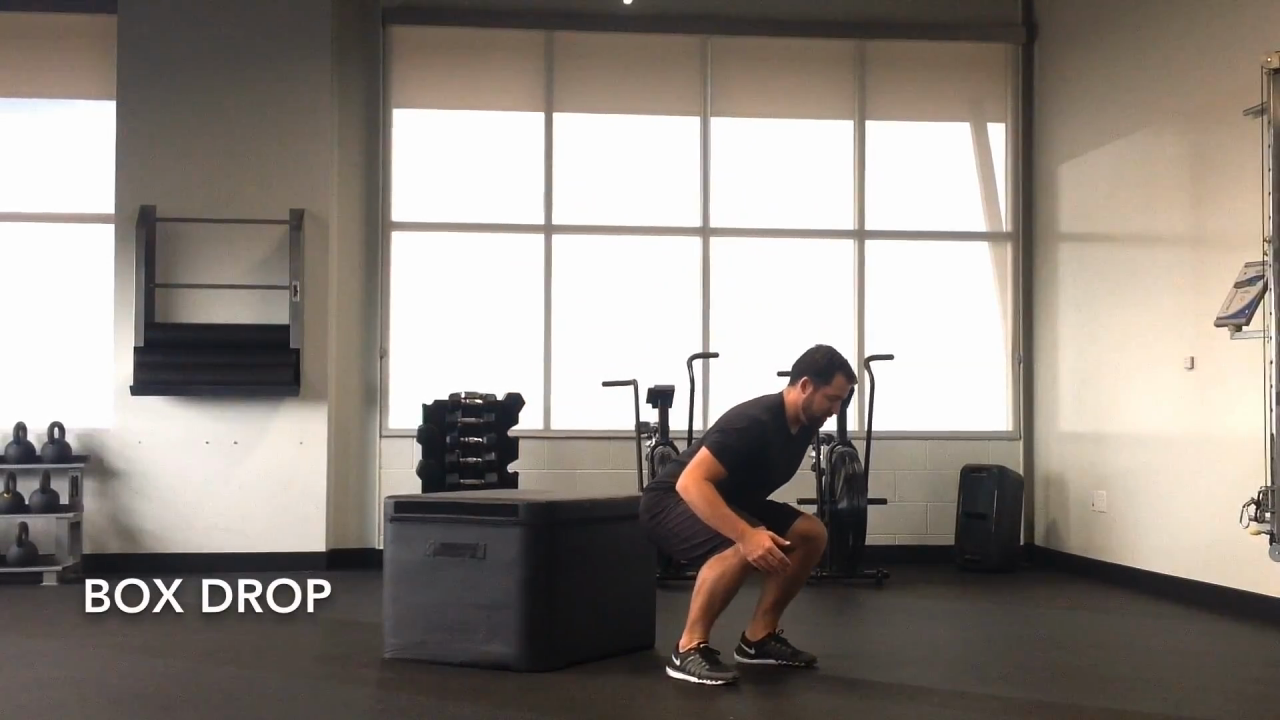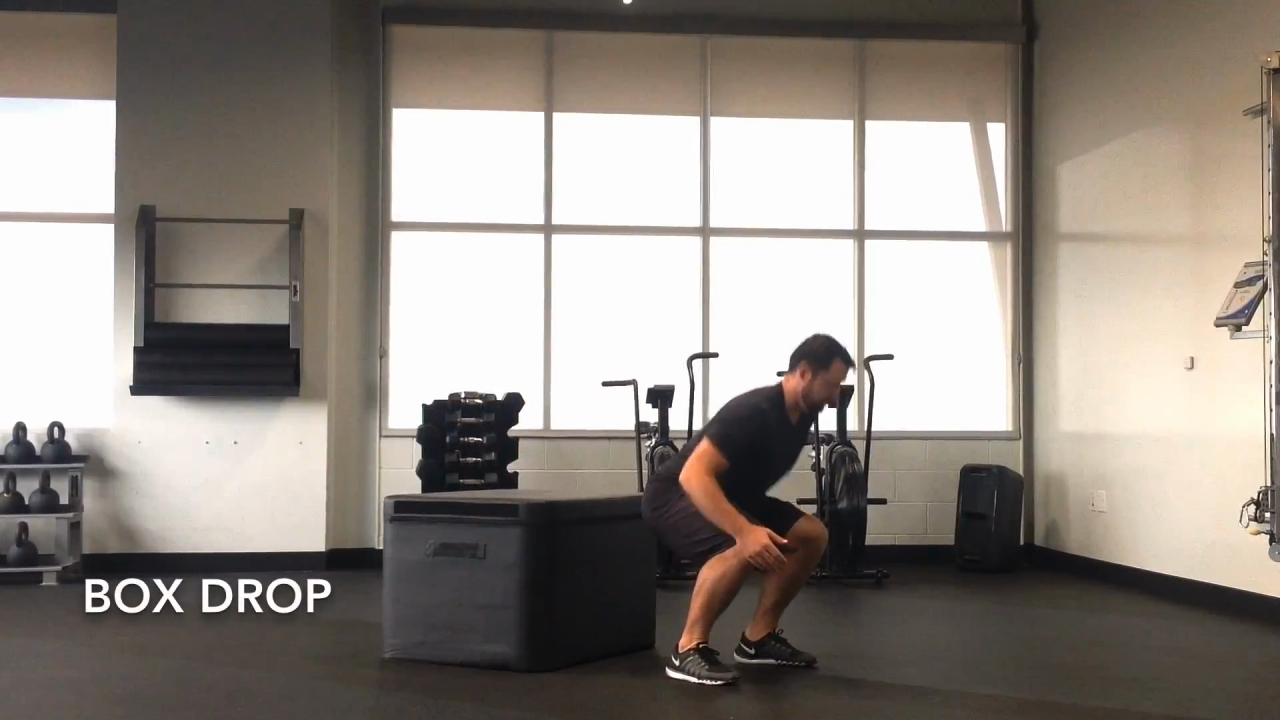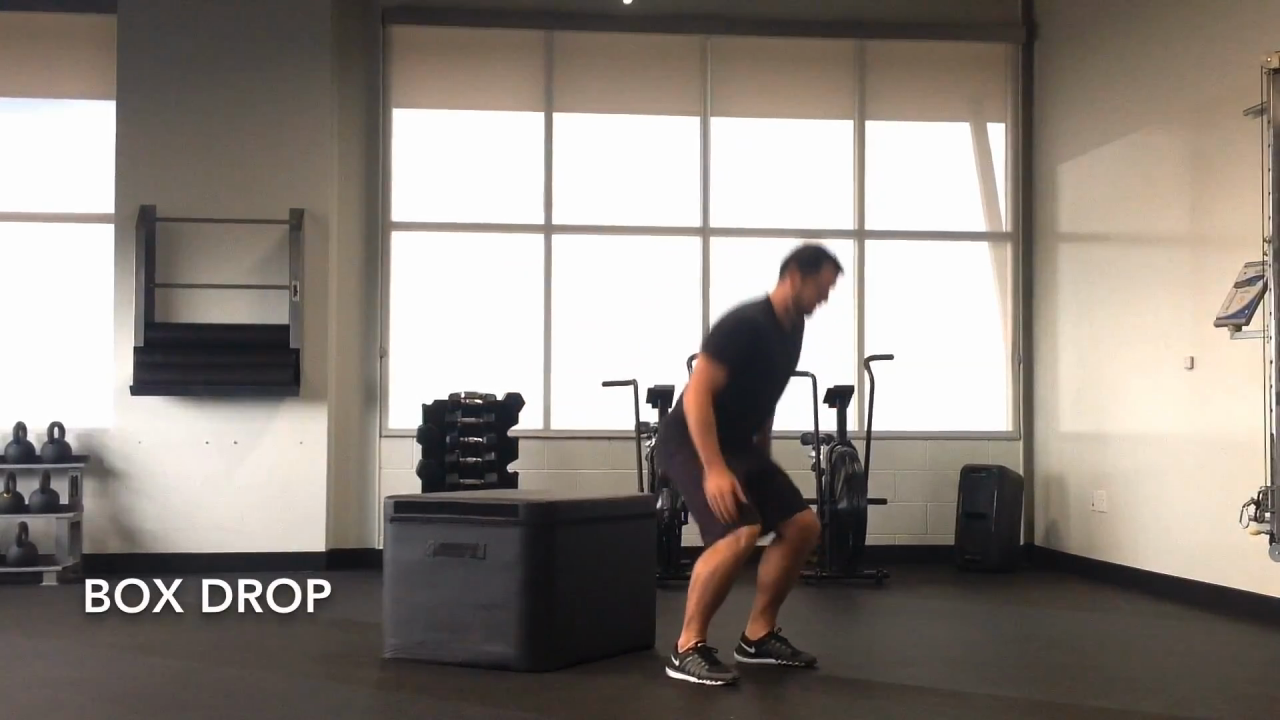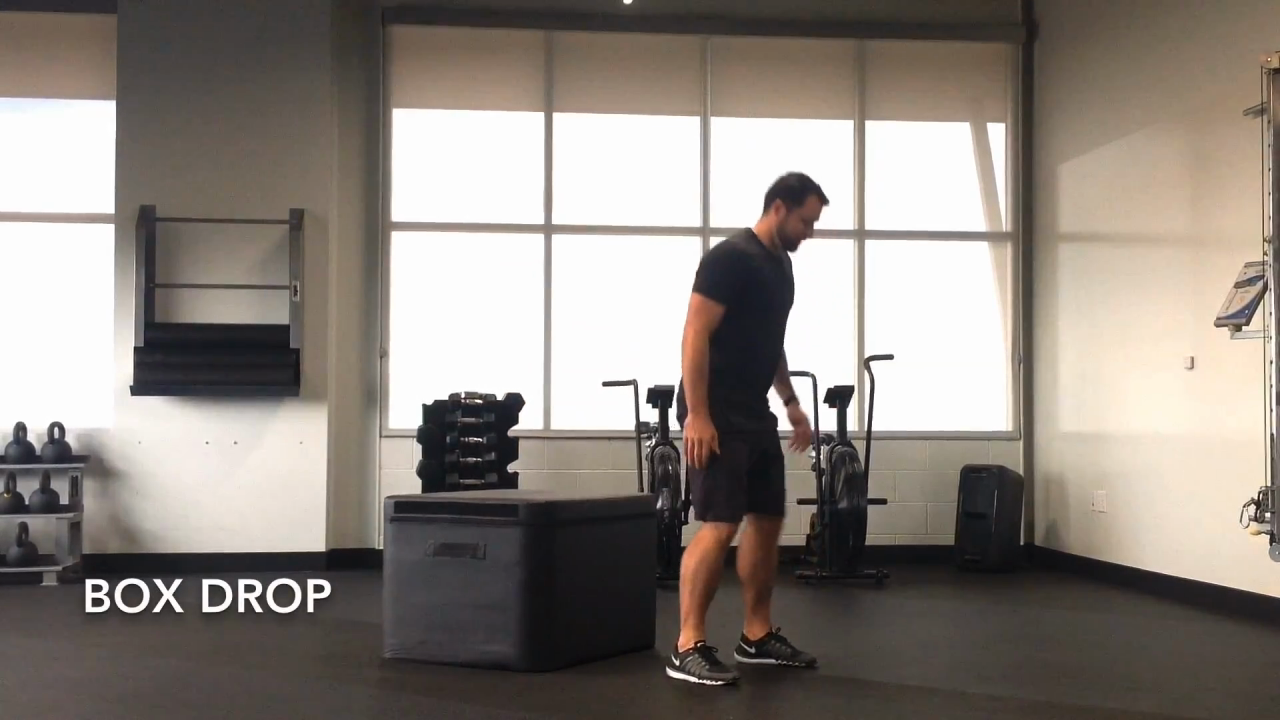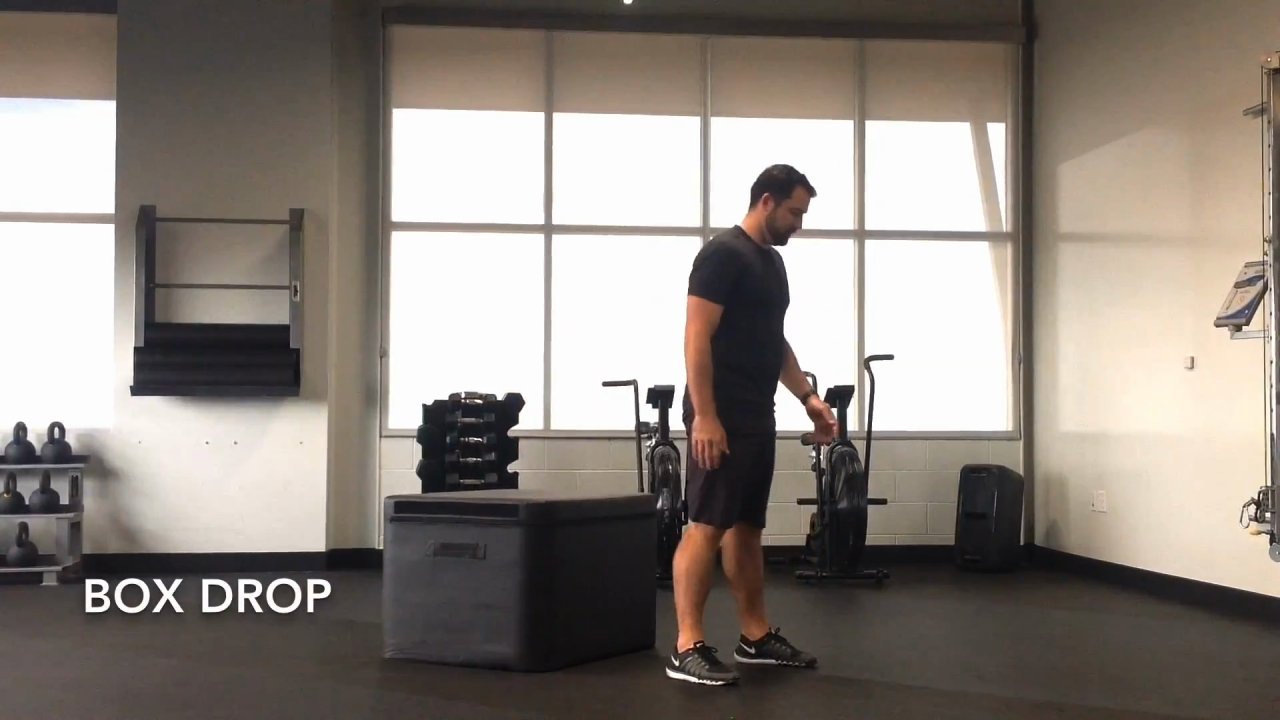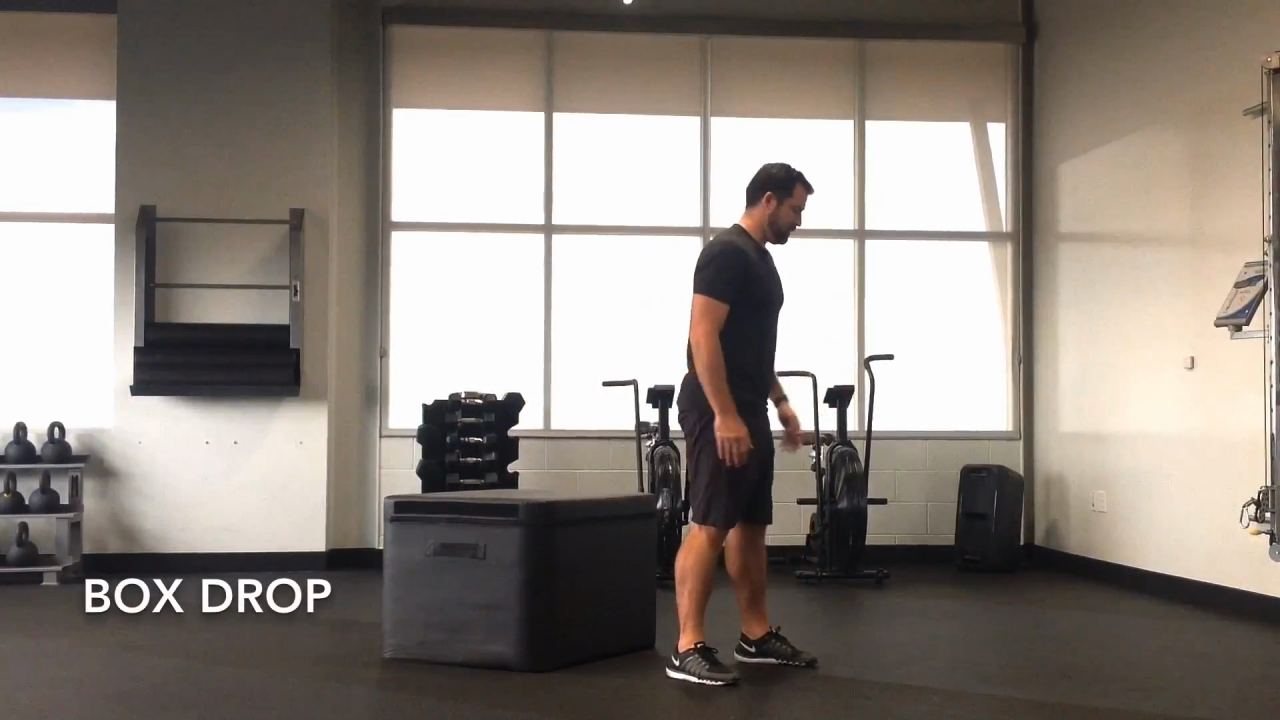
dt=0.2s
person 1, frame 1
left shoulder: (805, 425)
right shoulder: (753, 422)
right elbow: (690, 483)
right wrist: (746, 535)
right hip: (671, 502)
left knee: (811, 534)
right knee: (746, 547)
left ankle: (758, 637)
right ankle: (690, 648)
person 1, frame 2
left shoulder: (804, 415)
right shoulder: (753, 413)
right elbow: (693, 475)
left wrist: (754, 519)
right wrist: (744, 531)
right hip: (675, 496)
left knee: (811, 535)
right knee: (745, 548)
left ankle: (758, 638)
right ankle: (689, 649)
person 1, frame 3
left shoulder: (793, 328)
right shoulder: (745, 324)
right elbow: (697, 393)
left wrist: (762, 457)
right wrist: (717, 470)
left hip: (740, 445)
right hip: (691, 443)
left knee: (803, 525)
right knee: (741, 533)
left ankle: (758, 636)
right ankle: (688, 649)
person 1, frame 4
left shoulder: (781, 263)
right shoulder: (732, 256)
right elbow: (696, 333)
left wrist: (792, 404)
right wrist: (697, 415)
left hip: (755, 413)
right hip: (714, 411)
left knee: (766, 521)
right knee: (721, 525)
left ankle: (757, 636)
right ankle: (687, 648)
person 1, frame 5
left shoulder: (771, 260)
right shoulder: (723, 254)
right elbow: (697, 337)
left wrist: (808, 397)
right wrist: (704, 417)
left hip: (757, 415)
right hip: (723, 416)
left knee: (747, 529)
right knee: (708, 527)
left ankle: (756, 636)
right ankle: (687, 648)
person 1, frame 6
left shoulder: (760, 257)
right shoulder: (727, 252)
right elbow: (703, 336)
left wrist: (781, 404)
right wrist: (725, 416)
left hip: (749, 412)
right hip: (719, 413)
left knee: (750, 526)
right knee: (709, 527)
left ankle: (757, 636)
right ankle: (687, 649)
